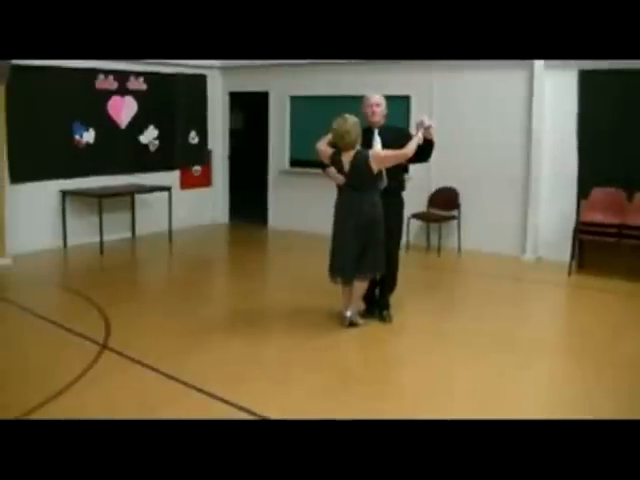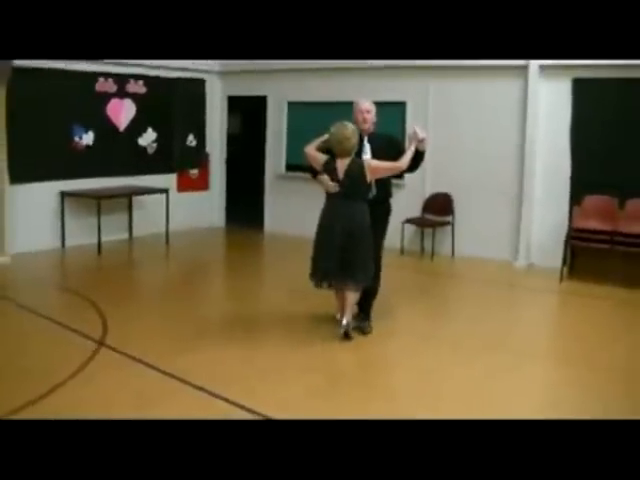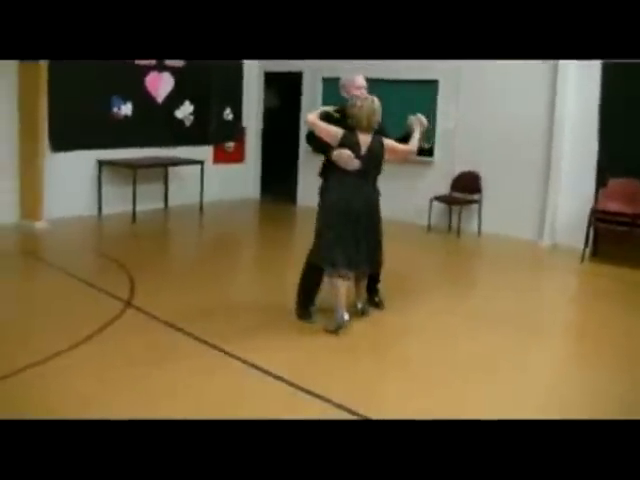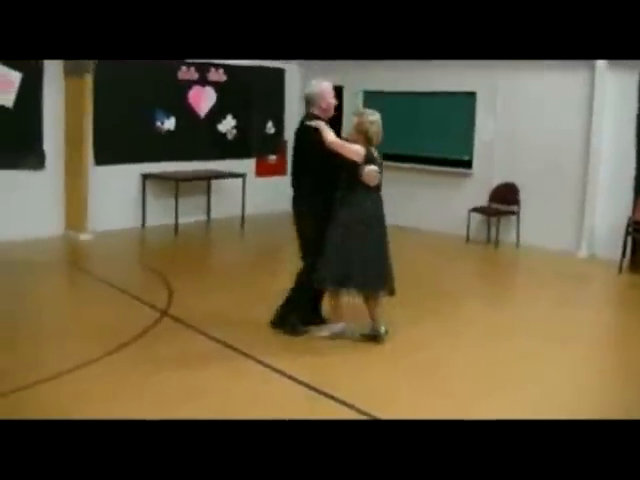
dt=1s
person 1, frame 1
left shoulder: (399, 134)
left elbow: (421, 156)
left wrist: (427, 135)
left hip: (391, 201)
left knee: (390, 252)
left ankle: (384, 302)
right ankle: (370, 301)
person 1, frame 2
left shoulder: (388, 142)
left elbow: (409, 166)
left wrist: (419, 148)
right wrist: (321, 176)
left hip: (378, 209)
left knee: (372, 260)
left ankle: (365, 312)
right ankle: (361, 307)
person 1, frame 3
right shoulder: (332, 117)
right elbow: (313, 137)
left wrist: (412, 133)
right wrist: (332, 152)
left ankle: (372, 290)
right ankle: (305, 301)
person 1, frame 4
left shoulder: (314, 126)
right shoulder: (311, 129)
left elbow: (330, 156)
right elbow: (332, 159)
right wrist: (361, 171)
left hip: (317, 203)
right hip: (311, 206)
left knee: (320, 259)
right knee: (315, 261)
left ankle: (310, 313)
right ankle: (286, 316)
person 2, frame 1
left shoulder: (333, 157)
right shoulder: (371, 157)
left elbow: (320, 145)
right elbow: (405, 153)
left wrist: (335, 133)
right wrist: (419, 135)
left hip: (345, 211)
right hip: (368, 212)
left knee: (347, 259)
right knee: (365, 263)
left ankle: (346, 308)
right ankle: (351, 311)
person 2, frame 2
left shoulder: (325, 164)
right shoulder: (366, 166)
left elbow: (308, 149)
right elbow: (401, 165)
left wrist: (327, 137)
right wrist: (413, 145)
left hip: (331, 220)
right hip: (357, 222)
left knee: (336, 268)
right knee: (356, 272)
left ankle: (341, 313)
right ankle: (347, 317)
person 2, frame 3
left shoulder: (342, 137)
right shoulder: (383, 145)
left elbow: (310, 120)
right elbow: (411, 149)
left wrist: (323, 110)
right wrist: (418, 129)
left hip: (339, 202)
right hip: (366, 203)
left knee: (336, 257)
right knee: (362, 253)
left ankle: (341, 312)
right ankle: (361, 302)
person 2, frame 4
left shoulder: (359, 153)
right shoulder: (373, 154)
left elbow: (332, 141)
left wrist: (321, 125)
left hip: (354, 219)
right hip: (371, 218)
left knee: (337, 268)
right knee: (367, 272)
left ankle: (337, 320)
right ankle: (376, 326)
